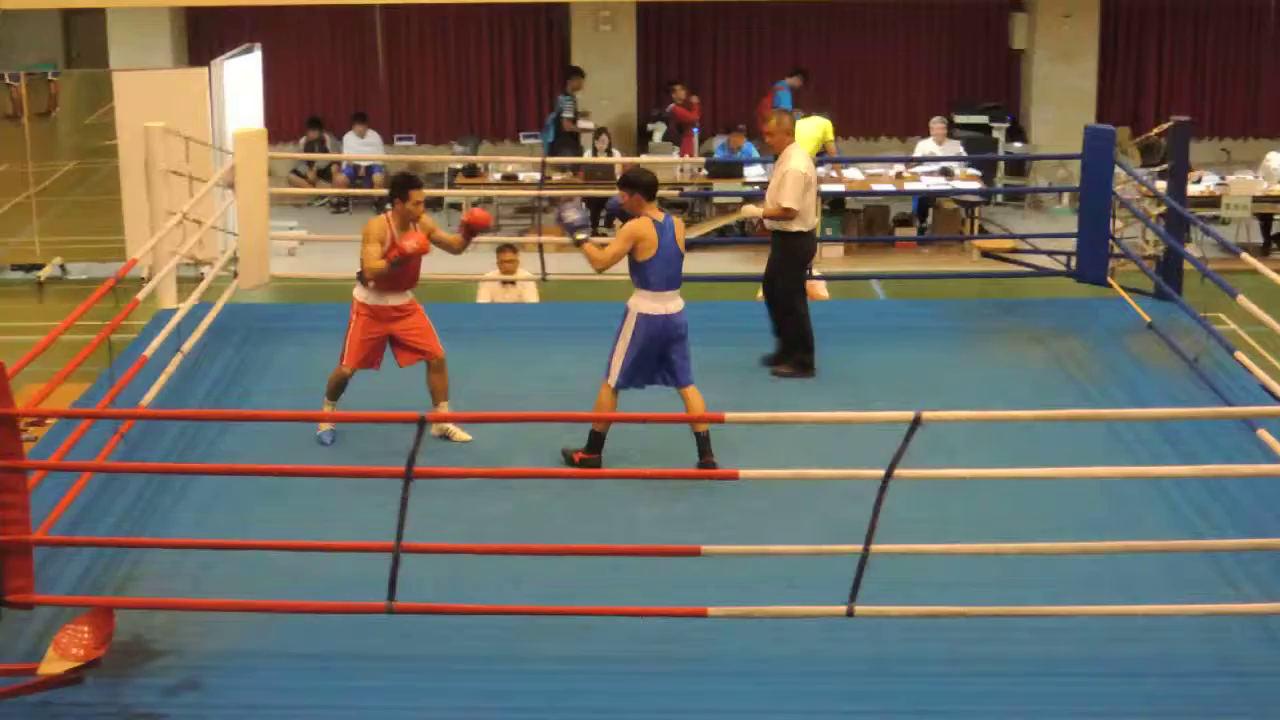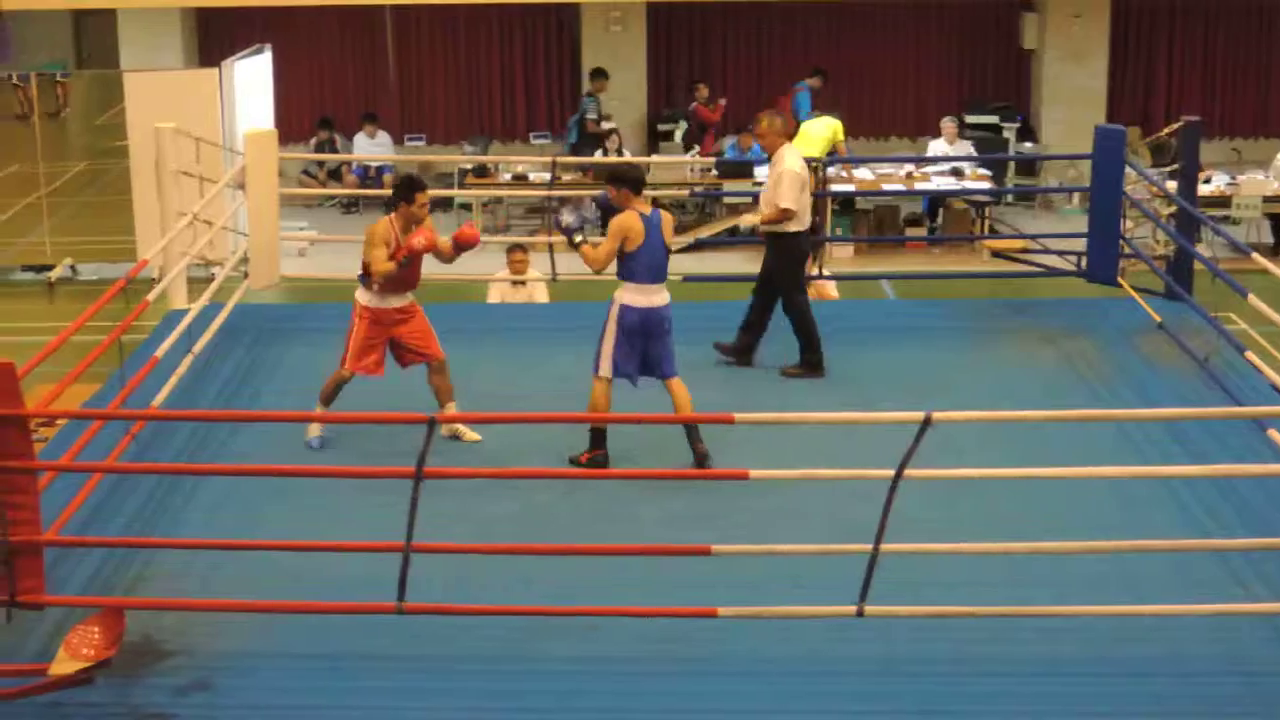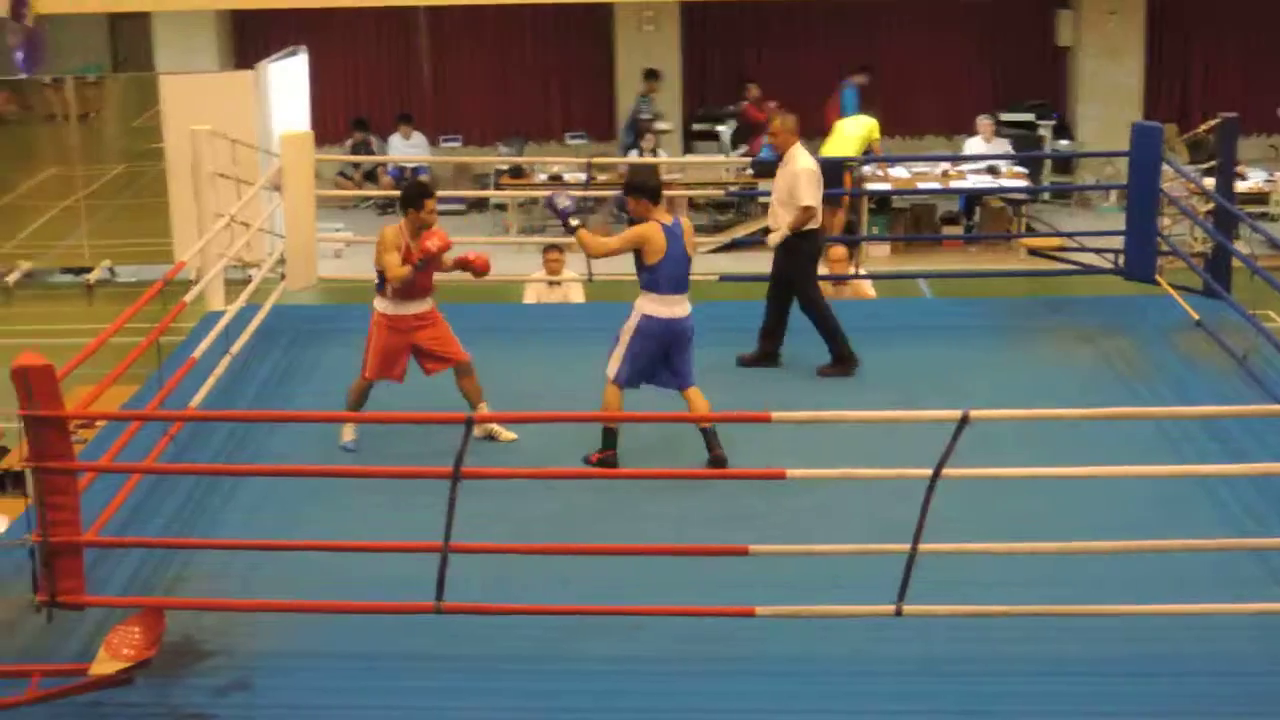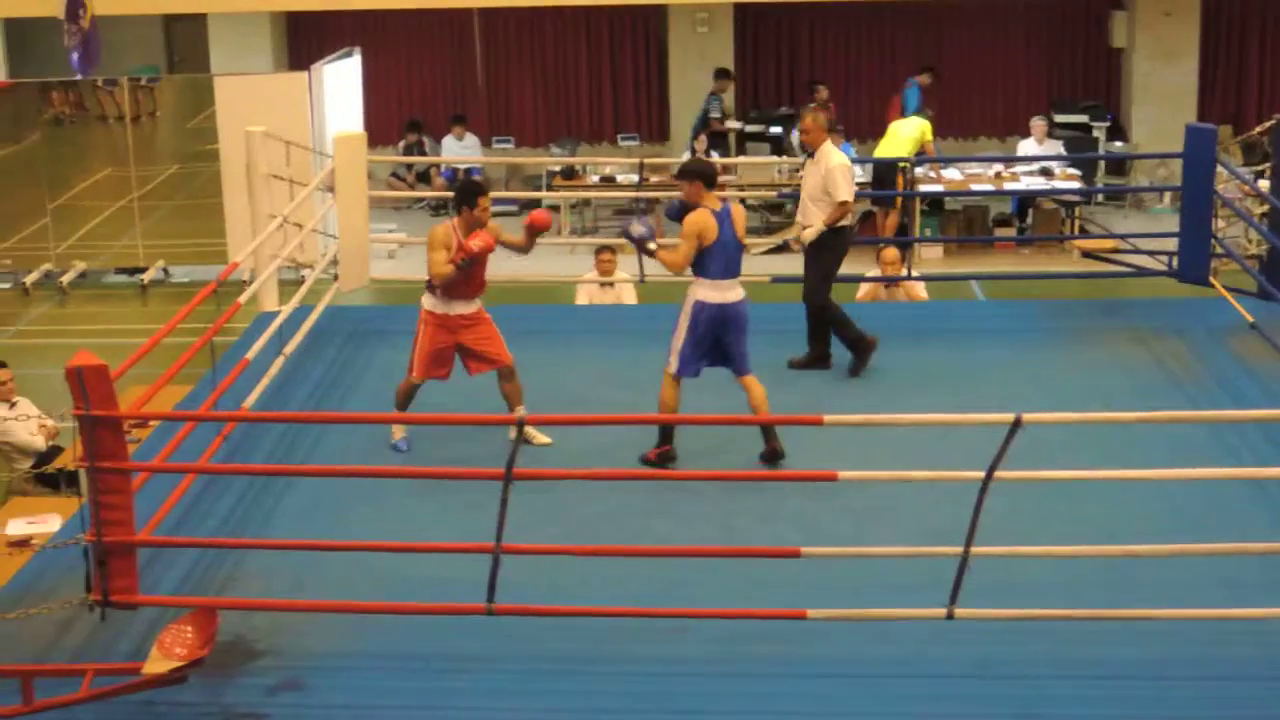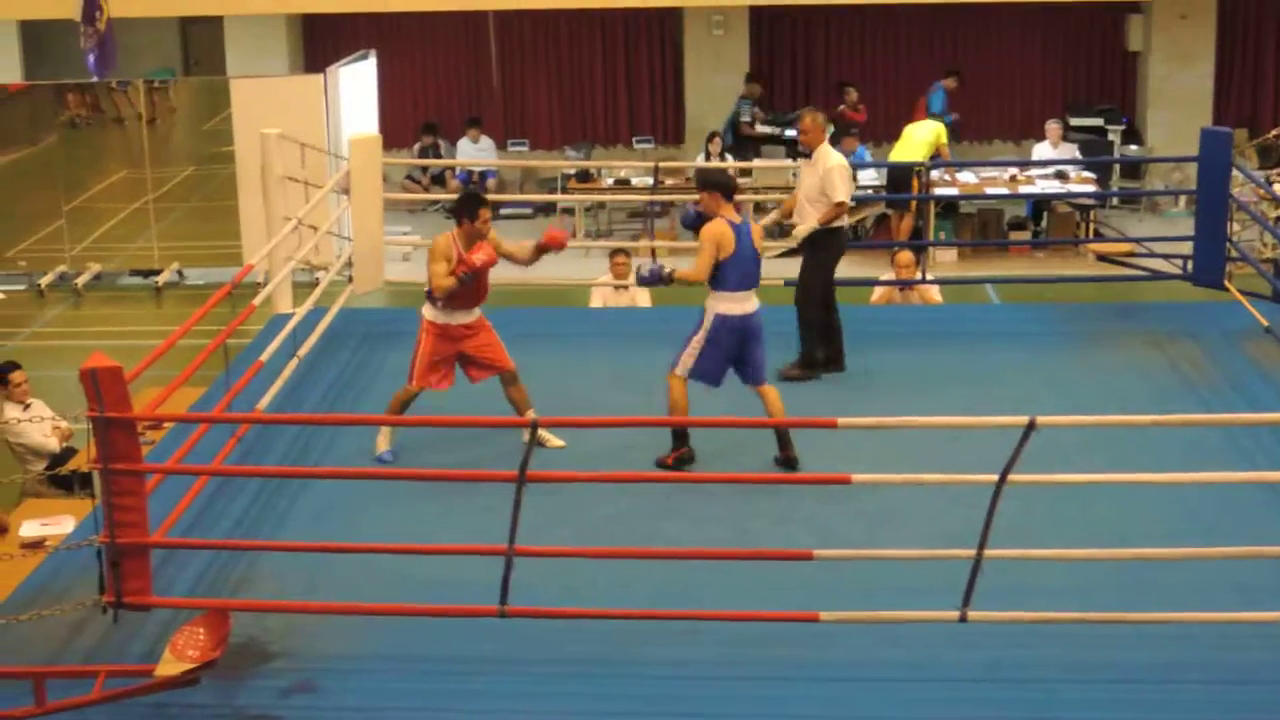
dt=0.2s
person 1, frame 1
left shoulder: (635, 228)
right shoulder: (678, 225)
left elbow: (601, 263)
left wrist: (579, 235)
left hip: (643, 313)
right hip: (674, 312)
left knee: (610, 384)
right knee: (686, 385)
left ankle: (591, 452)
right ankle: (706, 456)
person 1, frame 2
left shoulder: (623, 222)
right shoulder: (666, 219)
left elbow: (597, 264)
left wrist: (575, 237)
left hip: (629, 307)
right hip: (660, 305)
left knee: (601, 377)
right knee: (671, 378)
left ankle: (596, 451)
right ankle: (697, 446)
person 1, frame 3
left shoulder: (642, 233)
right shoulder: (685, 227)
left elbow: (597, 249)
left wrist: (571, 221)
left hip: (651, 316)
right hip: (681, 316)
left knee: (613, 382)
right knee: (687, 386)
left ankle: (608, 451)
right ankle: (715, 449)
person 1, frame 4
left shoulder: (695, 219)
right shoulder: (738, 212)
left elbow: (679, 264)
left wrist: (649, 245)
left hip: (704, 302)
right hip: (735, 301)
left knee: (672, 375)
right knee: (746, 375)
left ankle: (665, 447)
right ankle: (773, 443)
person 1, frame 5
left shoulder: (712, 229)
right shoulder: (754, 227)
left elbow: (699, 276)
left wrist: (666, 274)
left hip: (721, 314)
right hip: (750, 313)
left knee: (678, 375)
right knee: (761, 382)
left ankle: (681, 448)
right ankle: (787, 450)
person 2, frame 1
left shoulder: (423, 224)
right shoulder: (376, 227)
left elbow: (456, 247)
right elbow: (370, 271)
left wrist: (469, 230)
right wrist: (400, 255)
left hip: (404, 304)
right hip: (371, 305)
left knee: (437, 358)
right knee: (348, 368)
left ankle: (442, 421)
right ankle: (328, 413)
person 2, frame 2
left shoulder: (423, 226)
right shoulder: (379, 230)
left elbow: (446, 255)
right elbow: (379, 274)
left wrist: (459, 244)
right wrist: (408, 255)
left hip: (404, 306)
right hip: (372, 308)
left knee: (437, 360)
right knee: (346, 372)
left ankle: (450, 422)
right ankle: (317, 420)
person 2, frame 3
left shoulder: (429, 233)
right shoulder: (390, 236)
left elbow: (439, 265)
right elbow: (394, 280)
left wrist: (462, 263)
right wrist: (421, 259)
left hip: (424, 312)
right hip: (391, 316)
left knee: (462, 363)
right knee: (369, 377)
left ankle: (484, 423)
right ankle: (349, 426)
person 2, frame 4
left shoulder: (487, 229)
right shoulder: (441, 234)
left elbow: (522, 247)
right elbow: (437, 277)
left wrist: (532, 230)
right wrist: (466, 258)
left hip: (472, 312)
right hip: (438, 315)
left knee: (506, 366)
right knee: (416, 377)
left ankle: (520, 425)
right ankle: (398, 425)
person 2, frame 5
left shoulder: (487, 239)
right shoulder: (442, 246)
left elbow: (520, 257)
right elbow: (437, 290)
left wrist: (541, 247)
right wrist: (470, 270)
left hip: (472, 321)
right hip: (439, 324)
left knee: (509, 371)
right knee: (414, 387)
right ankle: (384, 434)
person 3, frame 1
left shoulder: (795, 166)
right shoulder: (790, 158)
left elbow: (788, 211)
left wrist: (757, 212)
right wrist: (764, 213)
left hip: (794, 241)
right hip: (787, 239)
left knee: (792, 300)
right knee: (772, 292)
left ankle: (802, 362)
right ankle: (787, 349)
person 3, frame 2
left shoulder: (789, 167)
right shoulder: (780, 161)
left elbow: (785, 212)
left wrist: (755, 220)
right wrist: (759, 220)
left hip: (790, 242)
right hip: (780, 240)
left knee: (794, 302)
right knee: (764, 294)
left ankle: (812, 362)
right ankle: (744, 347)
person 3, frame 3
left shoulder: (802, 166)
right shoulder: (787, 161)
left elbow: (808, 210)
left wrist: (783, 233)
left hip: (801, 240)
right hip: (788, 240)
left knee: (810, 300)
right knee: (777, 295)
left ankle: (843, 358)
right ankle: (768, 351)
person 3, frame 4
left shoulder: (834, 162)
right shoulder: (814, 160)
left elbow: (843, 204)
left wrist: (816, 229)
right wrist: (802, 228)
left hip: (830, 237)
right hip: (817, 237)
left knee: (816, 296)
right knee: (812, 296)
left ankle: (862, 342)
right ankle: (817, 353)
person 3, frame 5
left shoulder: (834, 164)
right shoulder: (808, 162)
left elbow: (840, 206)
right elbow: (798, 197)
left wrist: (811, 225)
right wrist: (773, 217)
left hip: (827, 238)
right hip: (815, 238)
left knee: (807, 299)
right knee: (823, 298)
left ankle: (809, 362)
right ankle: (831, 356)
